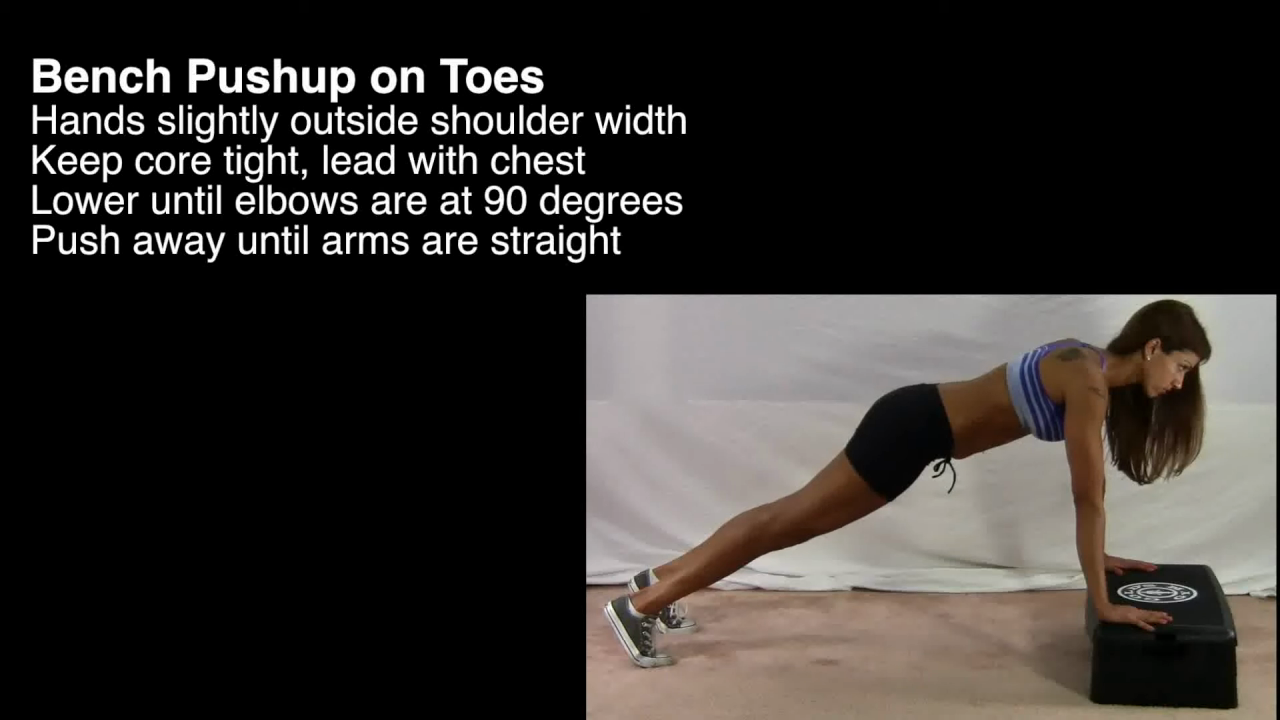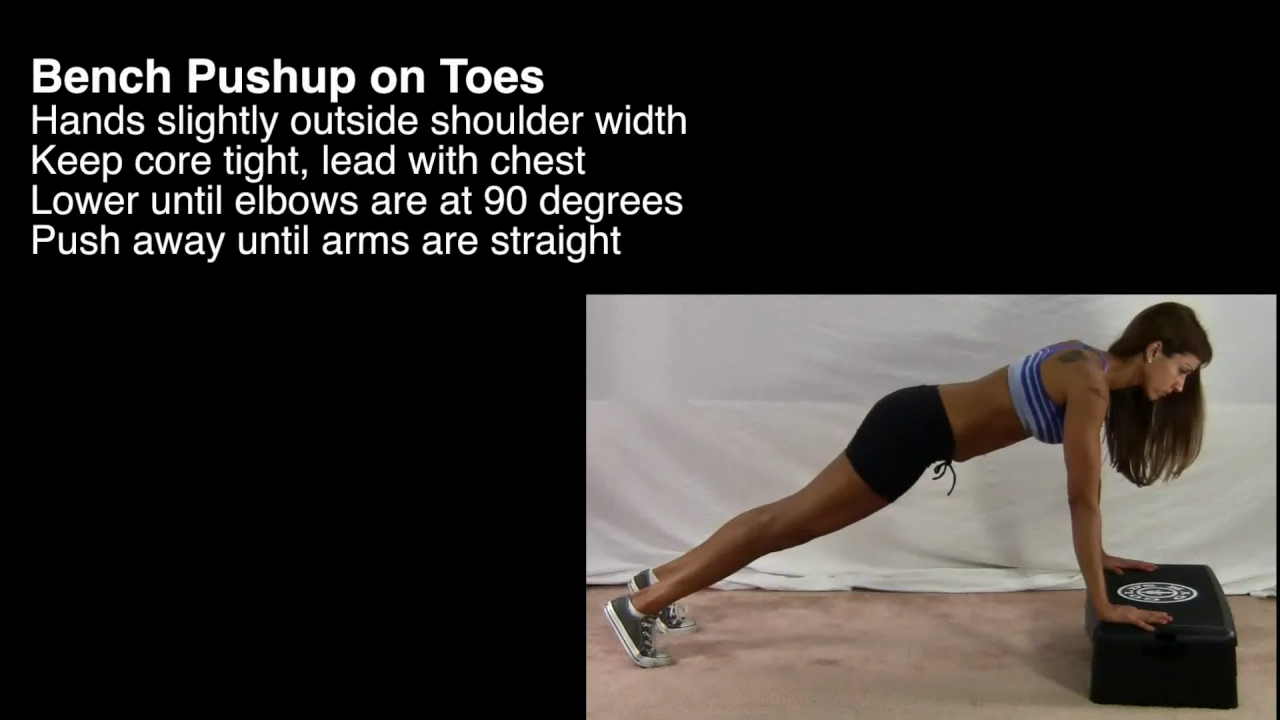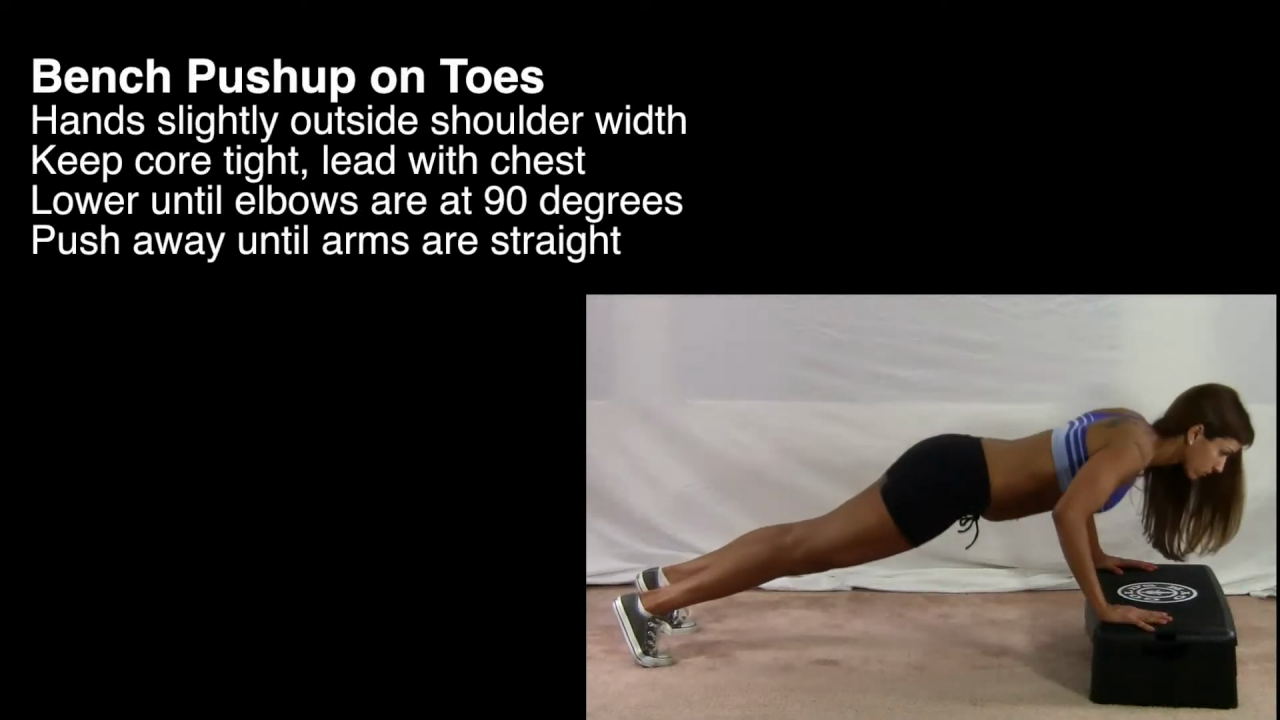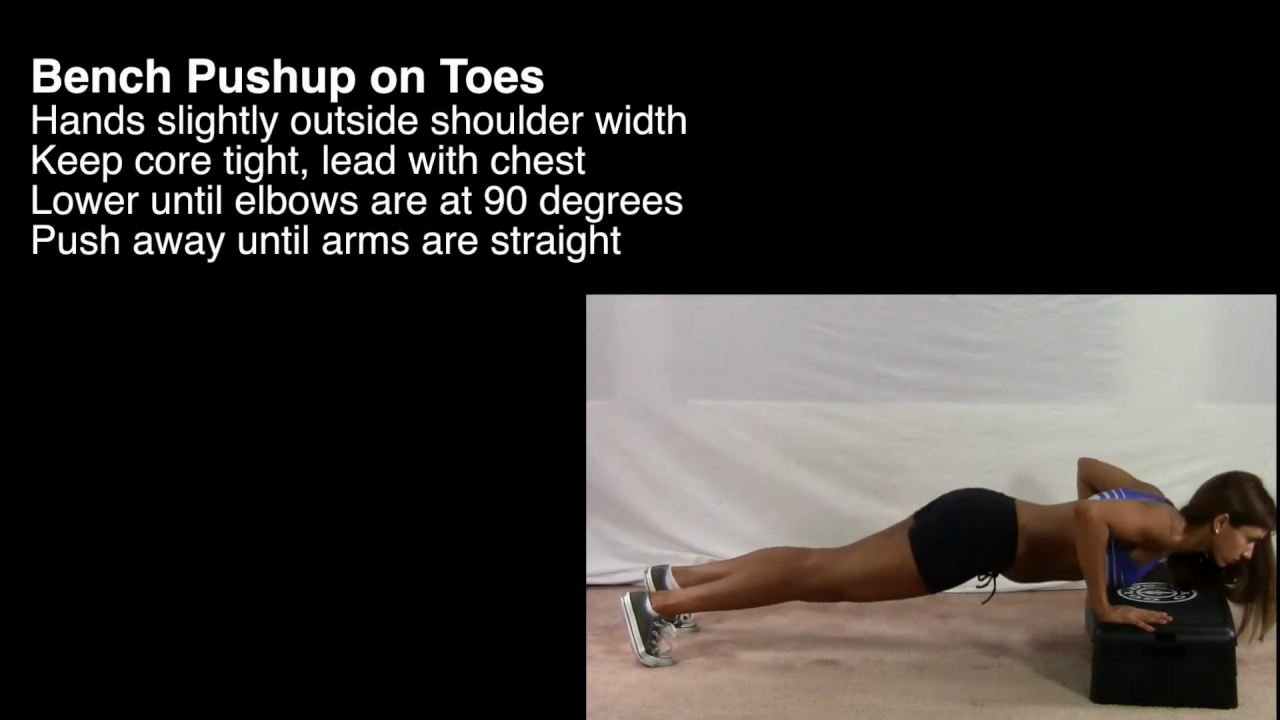
dt=0.5s
person 1, frame 1
left shoulder: (1096, 367)
right shoulder: (1090, 383)
left elbow: (1086, 490)
right elbow: (1089, 497)
left wrist: (1100, 558)
right wrist: (1104, 604)
left hip: (920, 418)
right hip: (914, 429)
left knee: (790, 515)
right knee: (788, 521)
left ankle: (659, 580)
right ankle: (641, 604)
person 1, frame 2
left shoulder: (1096, 368)
right shoulder: (1091, 386)
left elbow: (1080, 490)
right elbow: (1083, 500)
left wrist: (1099, 555)
right wrist: (1103, 603)
left hip: (919, 421)
right hip: (914, 431)
left knee: (789, 518)
right knee: (788, 523)
left ankle: (658, 580)
right ankle: (641, 603)
person 1, frame 3
left shoulder: (1135, 430)
right shoulder: (1133, 446)
right elbow: (1067, 515)
left wrist: (1103, 560)
right wrist: (1103, 607)
left hip: (954, 467)
right hip: (951, 480)
left knee: (807, 539)
right knee: (808, 549)
left ankle: (667, 579)
right ankle: (649, 605)
person 1, frame 4
left shoulder: (1157, 503)
right shoulder: (1164, 530)
left elbow: (1086, 465)
right elbow: (1089, 514)
right wrist: (1104, 606)
left hip: (979, 520)
right hip: (978, 534)
left knee: (825, 566)
right knee: (820, 574)
left ankle: (674, 578)
right ankle: (657, 605)
